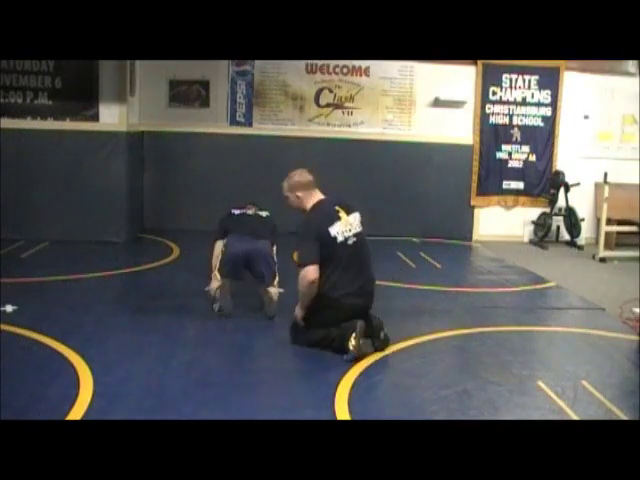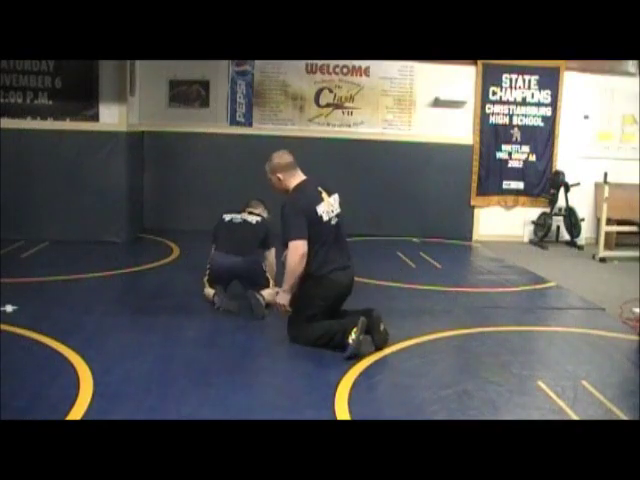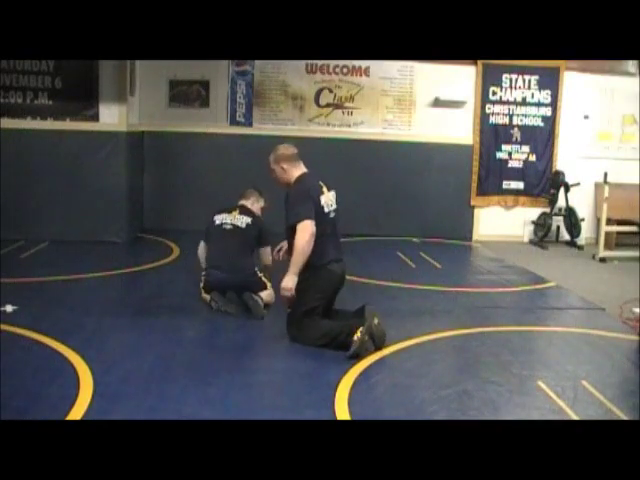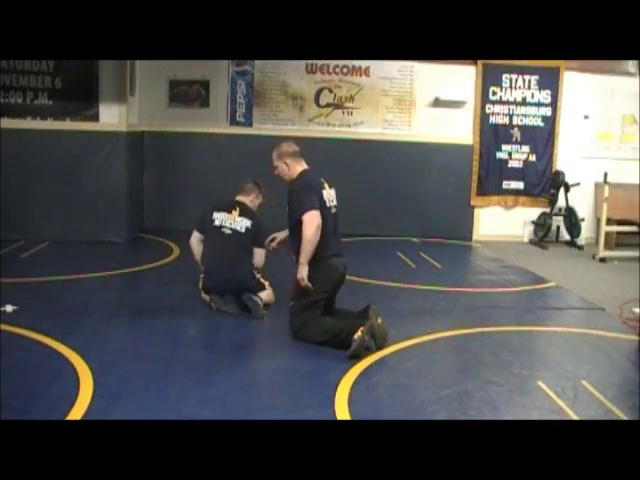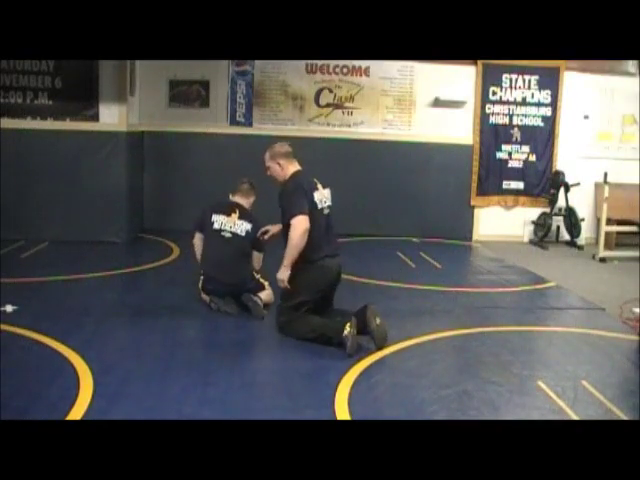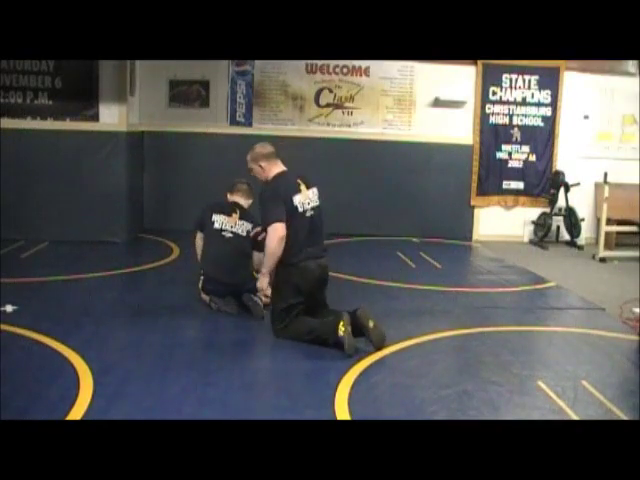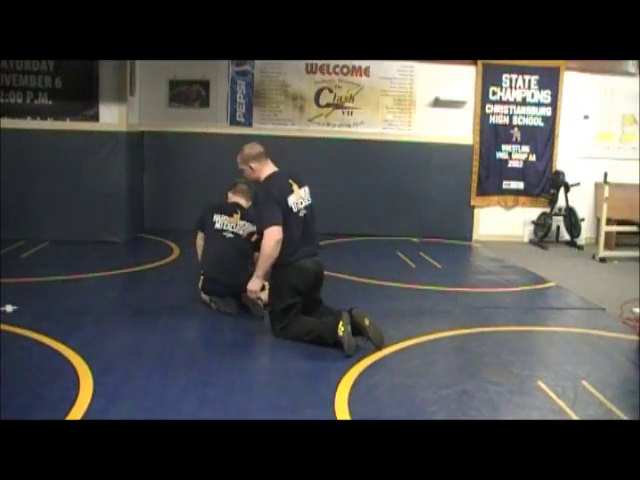
dt=0.3s
person 1, frame 1
left shoulder: (309, 224)
right shoulder: (348, 208)
left elbow: (310, 276)
left wrist: (302, 307)
left hip: (340, 300)
right hip: (366, 295)
left knee: (299, 332)
left ankle: (348, 333)
right ankle: (368, 325)
person 1, frame 2
left shoulder: (293, 204)
right shoulder: (324, 191)
left elbow: (299, 252)
left wrist: (285, 291)
left hip: (321, 279)
right hip: (345, 274)
left knee: (299, 330)
right knee: (326, 315)
left ankle: (349, 329)
right ankle: (366, 319)
person 1, frame 3
left shoulder: (298, 192)
right shoulder: (319, 185)
left elbow: (307, 231)
left wrist: (292, 274)
right wrist: (290, 242)
left hip: (317, 271)
right hip: (335, 267)
left knee: (299, 328)
right knee: (320, 315)
left ankle: (353, 331)
right ankle: (361, 319)
person 1, frame 4
left shoulder: (301, 186)
right shoulder: (317, 181)
left elbow: (313, 223)
left wrist: (302, 264)
right wrist: (286, 234)
left hip: (320, 266)
right hip: (335, 263)
left knee: (301, 324)
right knee: (322, 313)
left ankle: (354, 332)
right ankle: (365, 318)
person 1, frame 5
left shoulder: (291, 188)
right shoulder: (313, 182)
left elbow: (302, 228)
left wrist: (285, 266)
right wrist: (280, 227)
left hip: (312, 266)
right hip: (331, 263)
left knee: (287, 320)
right knee: (320, 312)
left ankle: (340, 330)
right ankle: (362, 318)
person 1, frame 6
left shoulder: (271, 191)
right shoulder: (305, 182)
left elbow: (278, 234)
left wrist: (265, 273)
left hip: (295, 269)
right hip: (319, 263)
left knee: (283, 325)
right knee: (318, 311)
left ankle: (334, 329)
right ankle: (355, 320)
person 1, frame 7
left shoulder: (265, 193)
right shoulder: (295, 180)
left elbow: (274, 237)
left wrist: (258, 277)
right wrist: (263, 228)
left hip: (291, 269)
right hip: (314, 262)
left knee: (283, 325)
right knee: (313, 309)
left ankle: (333, 328)
right ankle: (351, 319)
person 2, frame 1
left shoulder: (228, 217)
right shoulder: (268, 219)
left elbow: (217, 253)
right elbow: (272, 253)
left wrist: (215, 280)
right wrist: (273, 284)
left hip: (233, 244)
right hip: (262, 247)
left knee: (216, 286)
right knee: (273, 291)
left ankle: (222, 292)
right ankle: (269, 294)
person 2, frame 2
left shoulder: (224, 218)
right shoulder: (263, 223)
left elbow: (214, 249)
right elbow: (270, 262)
right wrist: (271, 284)
left hip: (219, 260)
right hip: (249, 262)
left knee: (209, 290)
right knee: (270, 293)
left ankle: (218, 296)
right ankle: (259, 297)
person 2, frame 3
left shoulder: (216, 216)
right shoulder: (256, 220)
left elbow: (201, 251)
right elbow: (267, 261)
left hip: (213, 273)
right hip: (243, 273)
left knee: (206, 293)
right knee: (269, 295)
left ankle: (215, 299)
right ankle: (258, 299)
person 2, frame 4
left shoulder: (212, 210)
right shoulder: (254, 220)
left elbow: (194, 241)
right elbow: (258, 263)
left hip: (211, 276)
right hip: (242, 277)
left knee: (205, 293)
right knee: (268, 295)
left ankle: (215, 300)
right ankle: (256, 300)
person 2, frame 5
left shoulder: (210, 211)
right shoulder: (253, 222)
left elbow: (197, 241)
right elbow: (257, 264)
left hip: (211, 280)
right hip: (241, 281)
left knee: (205, 293)
right knee: (268, 294)
left ankle: (216, 300)
right ankle: (256, 300)
person 2, frame 6
left shoulder: (210, 210)
right shoulder: (253, 222)
left elbow: (199, 240)
right elbow: (257, 263)
left hip: (211, 278)
right hip: (242, 281)
left knee: (205, 293)
right knee: (267, 294)
left ankle: (216, 300)
right ankle: (255, 299)
person 2, frame 7
left shoulder: (210, 211)
right shoulder: (253, 222)
left elbow: (200, 240)
left hip: (212, 279)
right hip: (242, 281)
left knee: (205, 293)
right knee: (267, 293)
left ankle: (218, 300)
right ankle: (254, 300)
